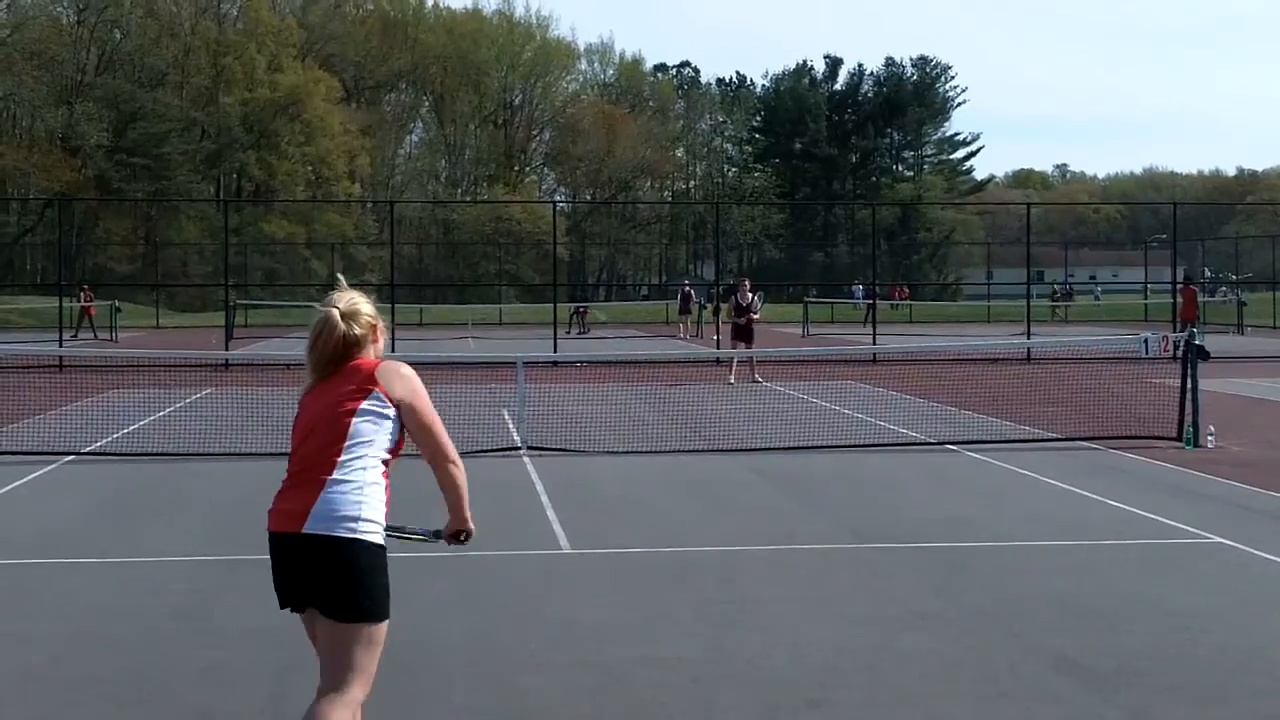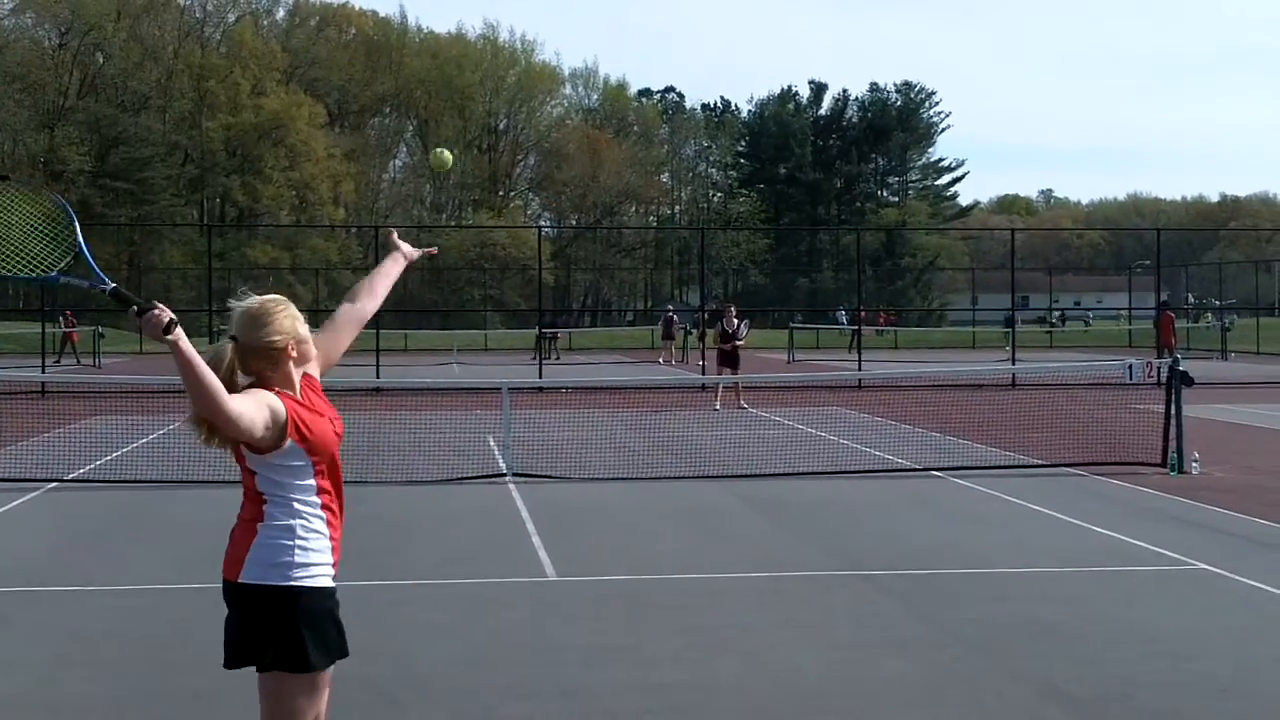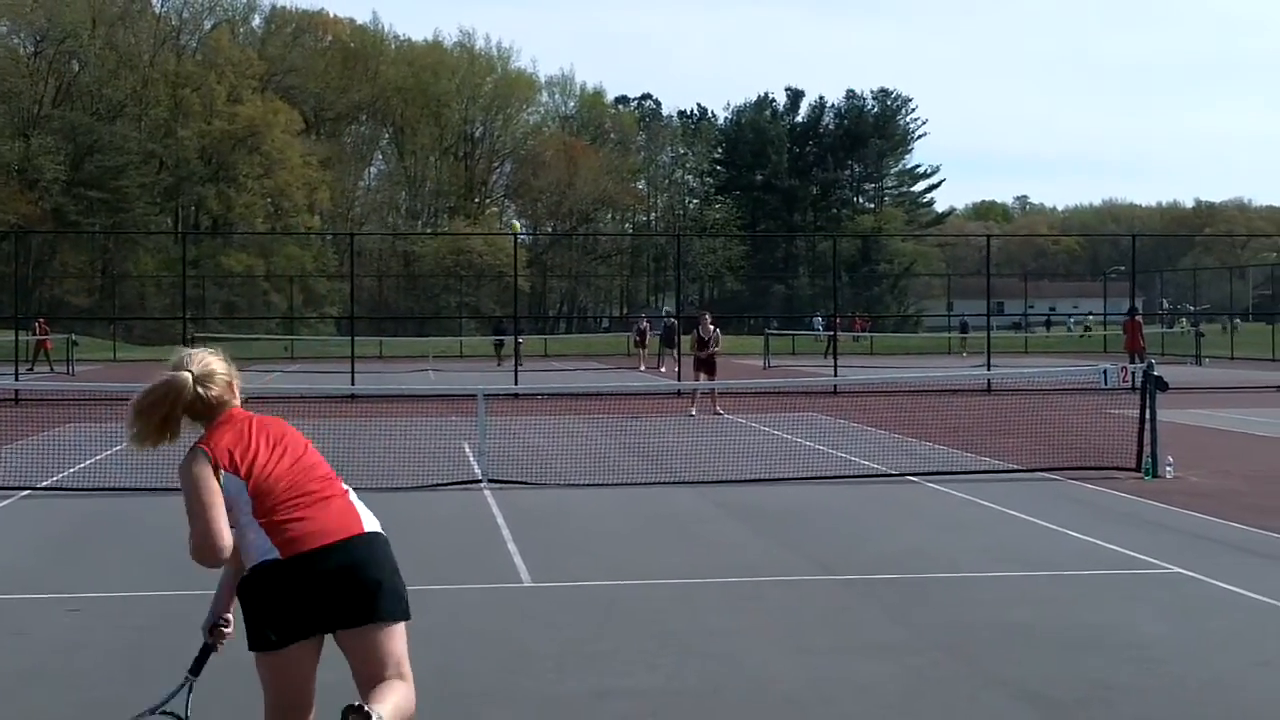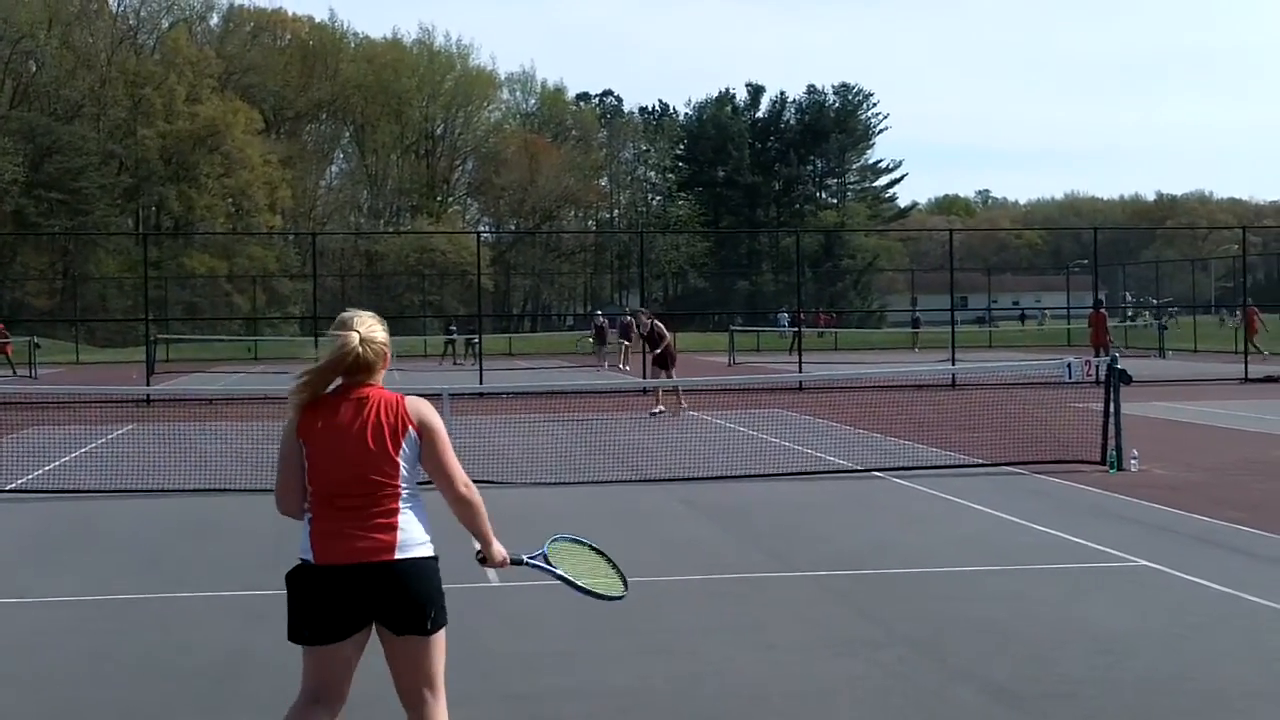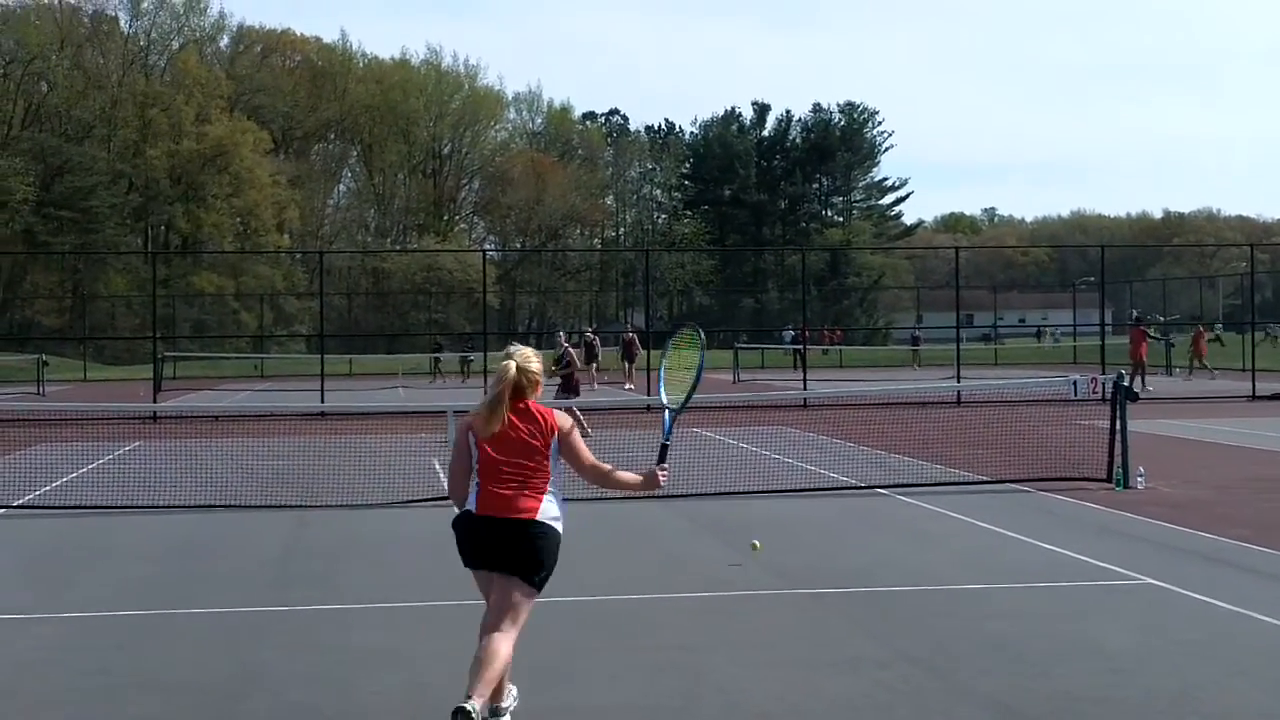
dt=1s
person 1, frame 1
left shoulder: (318, 386)
right shoulder: (391, 374)
right elbow: (442, 456)
right wrist: (460, 516)
left hip: (290, 534)
right hip: (341, 536)
left knee: (345, 678)
person 1, frame 2
left shoulder: (303, 382)
right shoulder: (261, 404)
left elbow: (353, 311)
right elbow: (225, 412)
left wrist: (397, 258)
right wrist: (178, 346)
left hip: (296, 580)
right hip: (284, 582)
person 1, frame 3
left shoulder: (201, 458)
right shoulder: (276, 428)
left elbow: (215, 546)
left wrist: (225, 601)
right wrist: (226, 597)
left hip: (282, 572)
right hip: (359, 549)
right knee: (393, 688)
person 1, frame 4
left shoulder: (305, 417)
right shoulder: (416, 412)
left elbow: (288, 503)
right elbow: (459, 492)
right wrist: (489, 543)
left hip: (328, 571)
right hip: (403, 566)
person 1, frame 5
left shoulder: (473, 422)
right shoulder: (555, 421)
left elbow: (457, 489)
right elbow: (593, 472)
right wrist: (643, 481)
left hip: (481, 525)
right hip: (534, 530)
left knee: (498, 611)
right knee: (504, 631)
